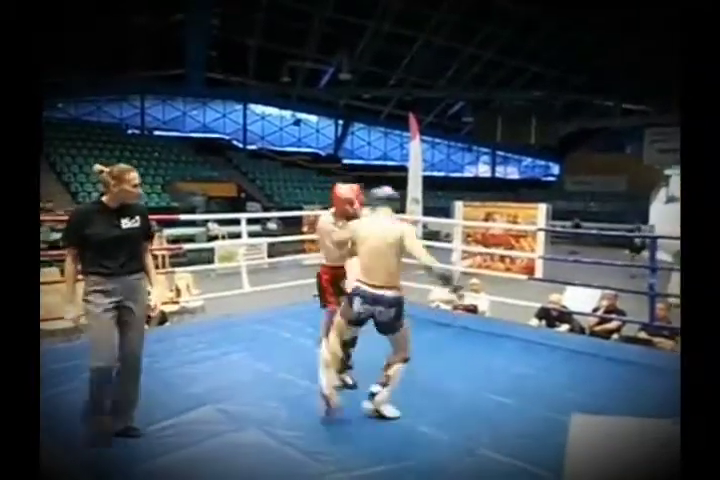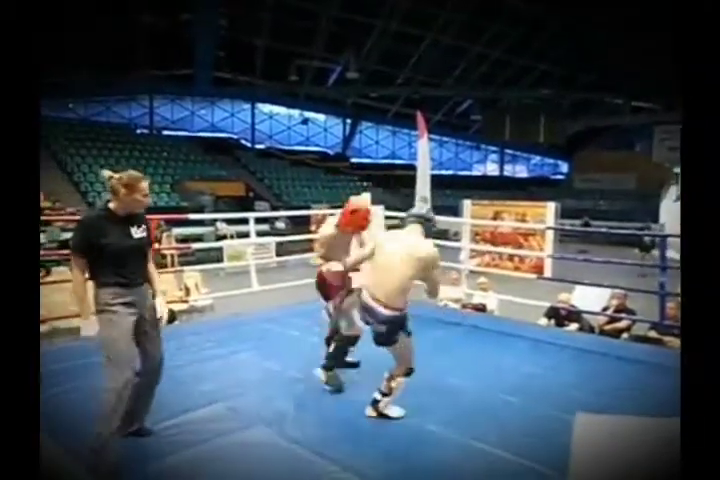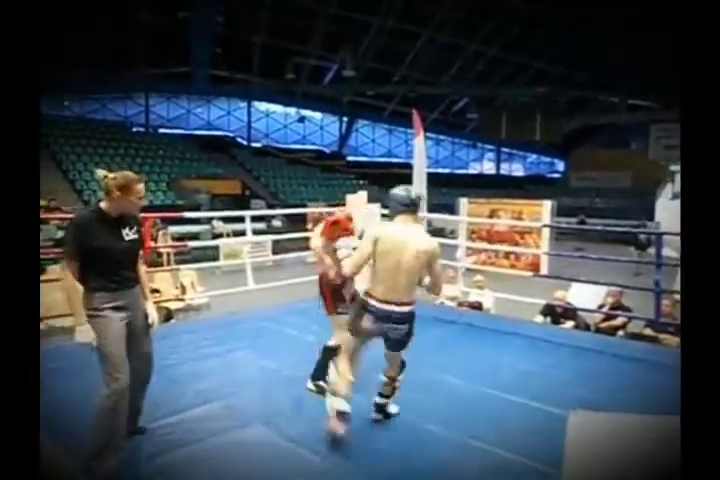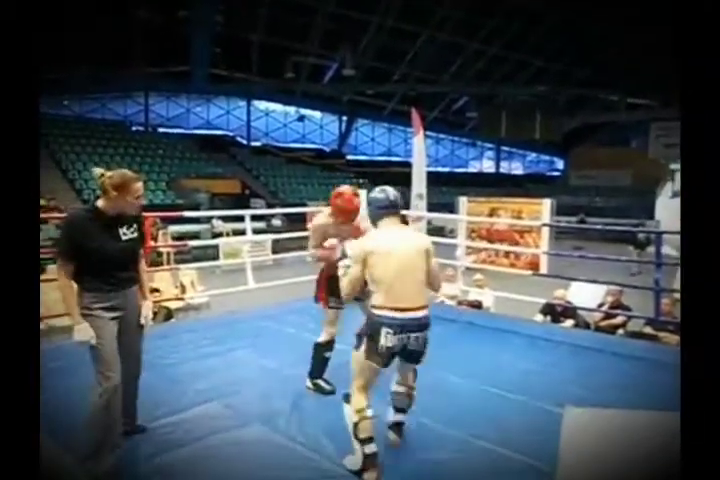
dt=0.2s
person 1, frame 1
left shoulder: (139, 213)
right shoulder: (85, 214)
right elbow: (72, 259)
left wrist: (153, 286)
right wrist: (71, 301)
left hip: (134, 288)
right hip: (101, 291)
left knee: (132, 358)
right knee: (104, 361)
left ankle: (119, 420)
right ankle: (97, 420)
person 1, frame 2
left shoulder: (141, 220)
right shoulder: (93, 222)
right elbow: (78, 270)
left wrist: (159, 296)
right wrist: (86, 315)
left hip: (143, 297)
right hip: (113, 301)
left knee: (154, 363)
right knee: (122, 375)
left ankle: (132, 423)
right ankle: (103, 454)
person 1, frame 3
left shoulder: (132, 220)
right shoulder: (84, 223)
right elbow: (70, 272)
left wrist: (148, 300)
left hip: (133, 300)
right hip: (104, 305)
left knee: (143, 368)
right knee: (118, 381)
left ankle: (128, 423)
person 1, frame 4
left shoulder: (133, 218)
right shoulder: (78, 222)
right elbow: (65, 274)
left wrist: (146, 298)
right wrist: (78, 321)
left hip: (130, 300)
right hip: (98, 305)
left knee: (131, 370)
right knee: (110, 380)
left ankle: (125, 422)
person 2, frame 1
left shoulder: (358, 225)
right shoulder: (403, 228)
left elbow: (336, 239)
right elbow: (425, 261)
right wrist: (443, 274)
left hip: (362, 296)
right hip: (390, 301)
left knee: (336, 337)
right knee: (401, 353)
left ankle: (329, 393)
right ankle: (377, 403)
person 2, frame 2
left shoulder: (386, 237)
right shoulder: (429, 250)
left elbow: (364, 264)
right elbow: (434, 293)
right wrist: (427, 278)
left hip: (366, 301)
right hip: (391, 317)
right knee: (405, 365)
right ankle: (379, 405)
person 2, frame 3
left shoulder: (378, 231)
right shoulder: (430, 245)
left elbow: (349, 271)
right elbow: (435, 290)
left wrist: (350, 252)
left hip: (371, 310)
right hip: (402, 317)
left knee: (346, 358)
right knee: (395, 362)
left ankle: (339, 417)
right ankle: (382, 407)
person 2, frame 4
left shoulder: (365, 243)
right shoulder: (422, 240)
left elbow: (348, 293)
right elbow: (436, 286)
left wrist: (351, 261)
left hip: (383, 325)
right hip: (418, 324)
left knee: (358, 391)
right knee: (407, 374)
right ankle: (397, 426)
person 3, frame 1
left shoulder: (343, 217)
right shoulder: (326, 222)
right elbow: (339, 253)
left hip: (340, 273)
right hip: (331, 275)
left knee: (334, 320)
right ankle: (341, 370)
person 3, frame 2
left shoulder: (346, 219)
right shoulder: (327, 233)
left elbow: (363, 243)
right elbow: (321, 256)
left hip: (341, 276)
right hip: (332, 280)
left knee: (338, 320)
right knee: (354, 327)
left ankle: (336, 355)
right ankle: (328, 369)
person 3, frame 3
left shoulder: (332, 224)
right shoulder: (319, 245)
left hip: (343, 279)
right hip: (333, 285)
right knee: (341, 335)
right ankle: (316, 379)
person 3, frame 4
left shoulder: (356, 216)
right shoulder: (321, 222)
right elbow: (314, 251)
right wrist: (329, 253)
right hip: (332, 274)
right knee: (331, 329)
right ankle: (314, 377)
